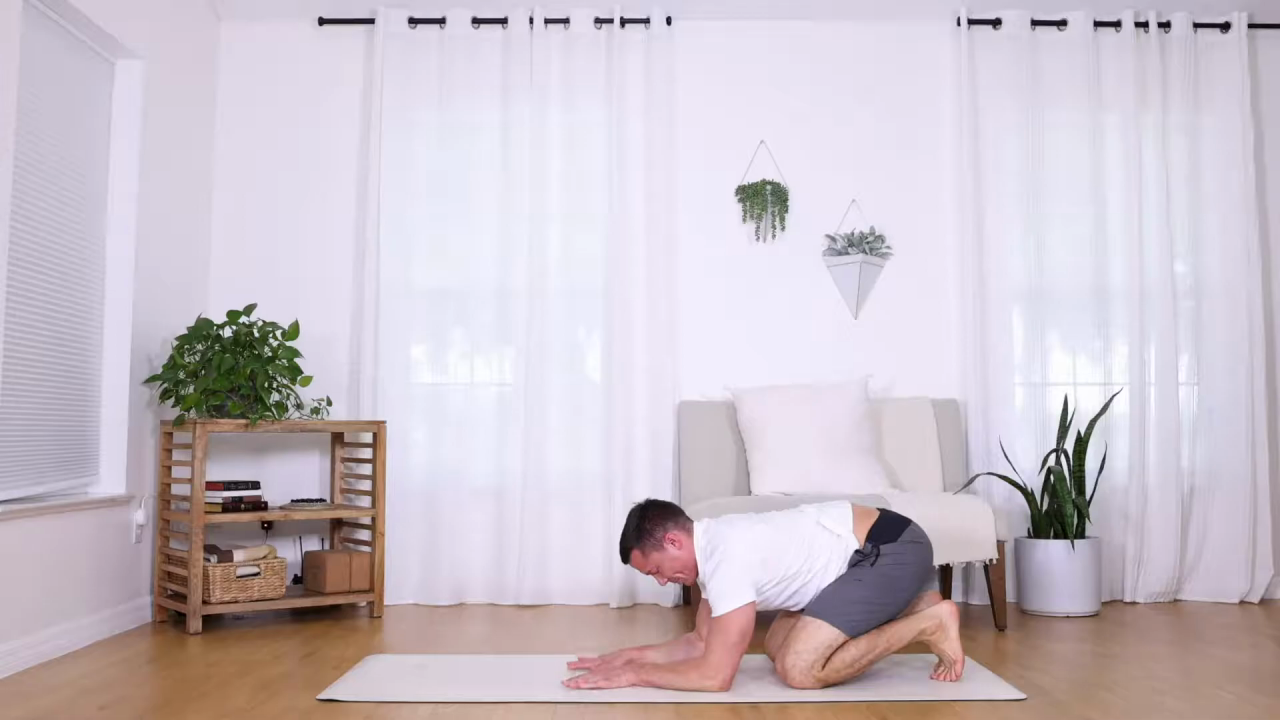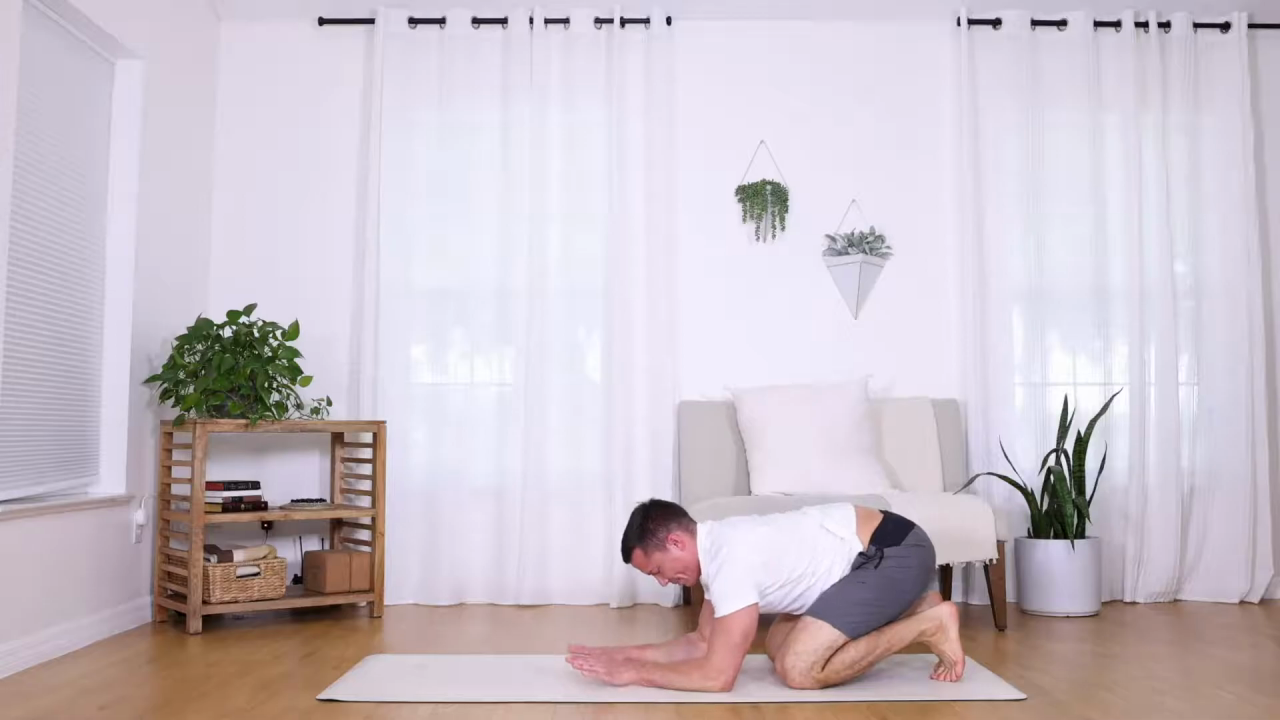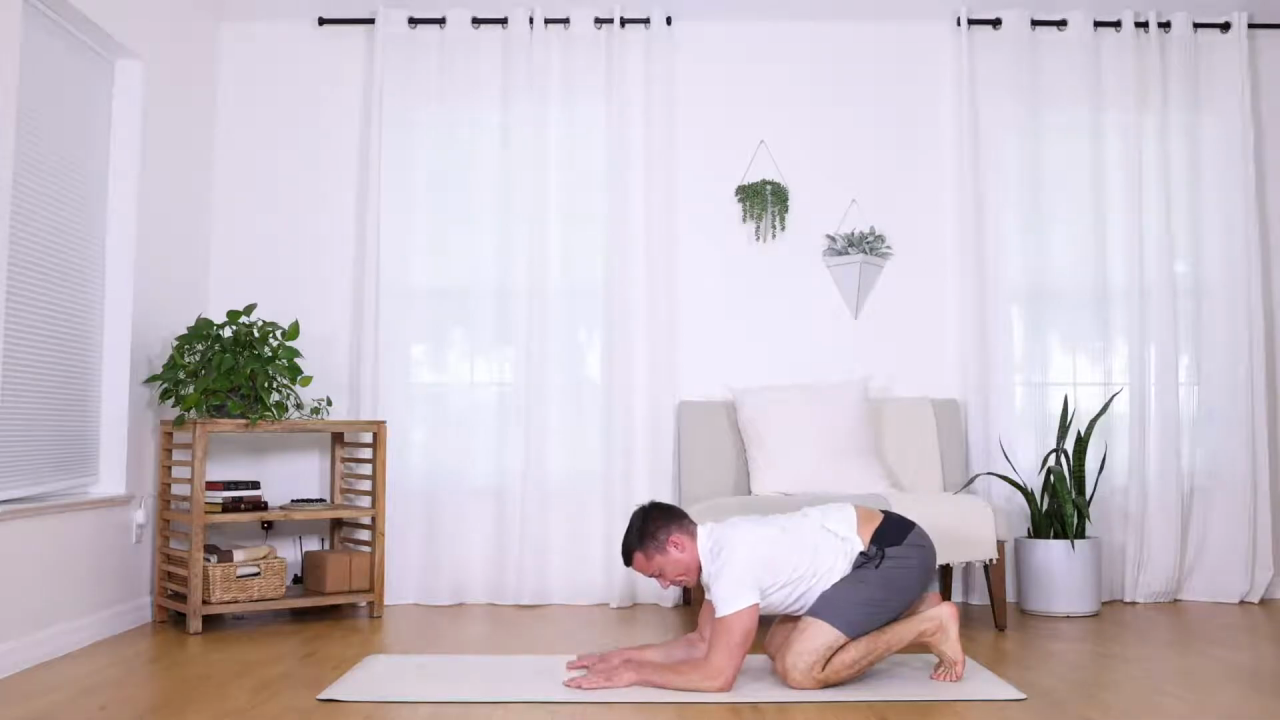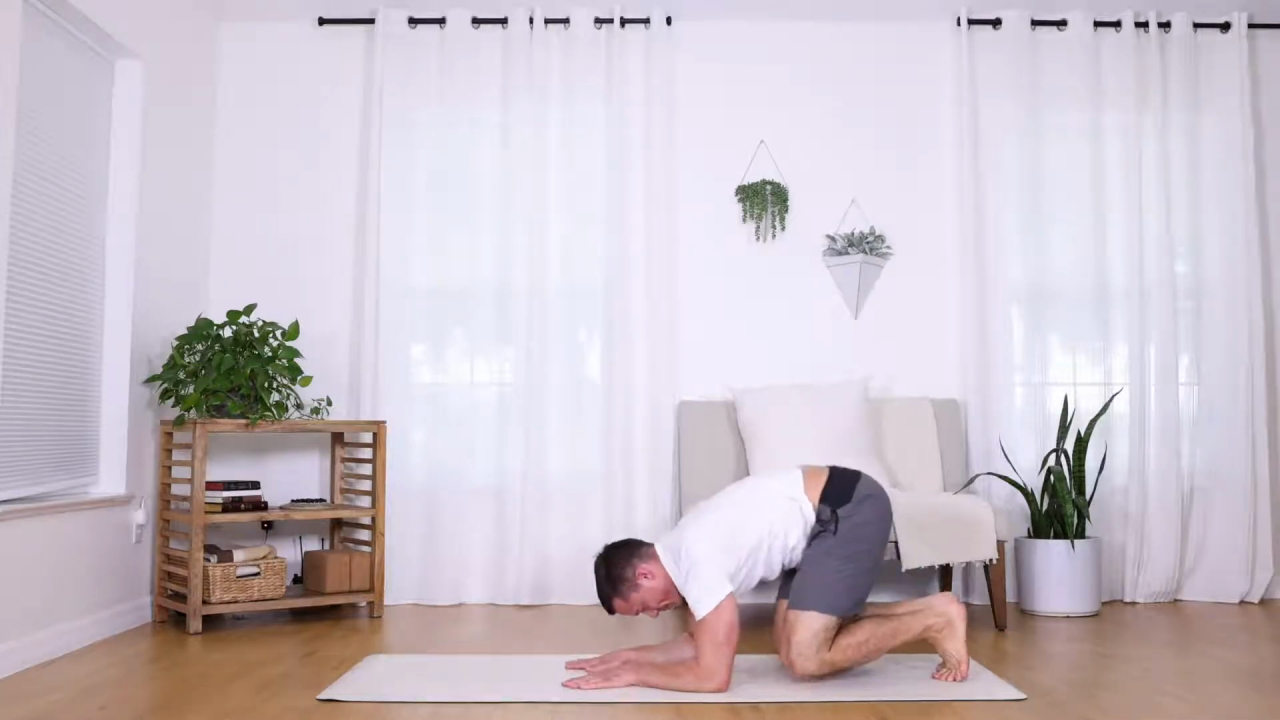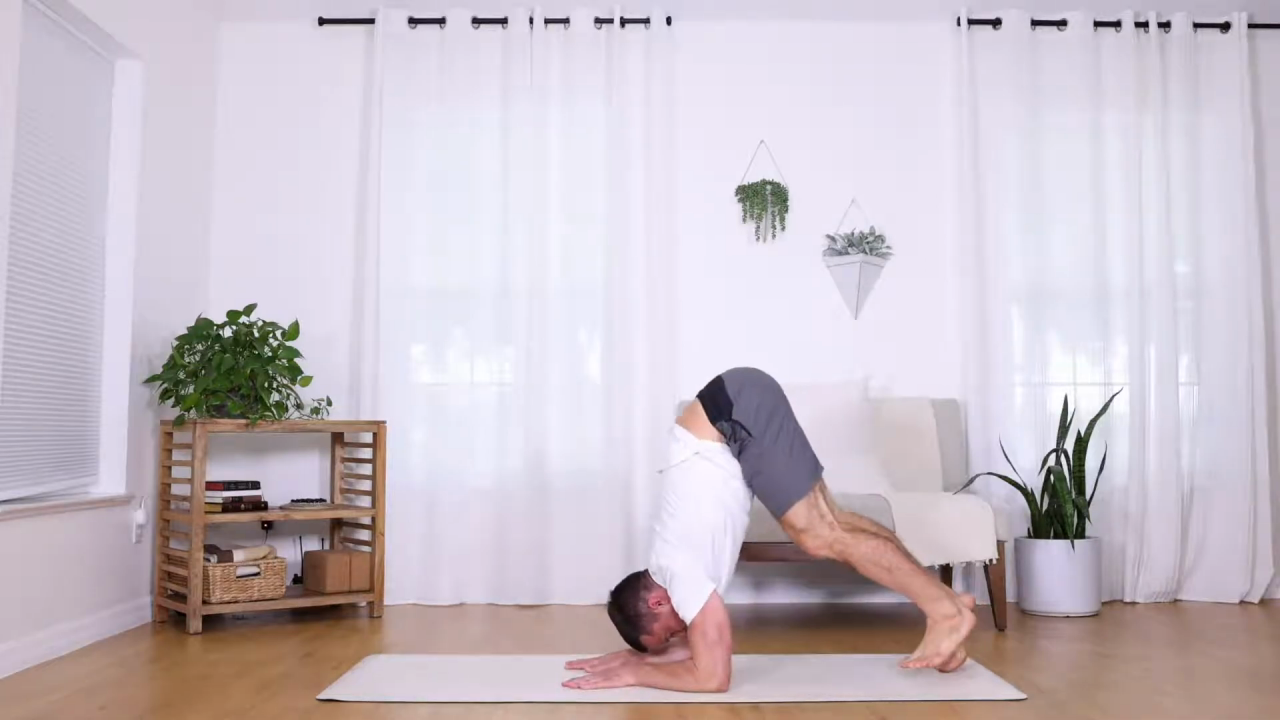
dt=1s
person 1, frame 1
left shoulder: (727, 557)
right shoulder: (713, 543)
left elbow: (716, 675)
right elbow: (702, 641)
left wrist: (634, 675)
right wrist: (627, 655)
left hip: (894, 550)
right hip: (872, 549)
left knee: (799, 668)
right knee: (777, 647)
left ankle: (929, 622)
right ankle: (913, 605)
person 1, frame 2
left shoulder: (730, 559)
right shoulder: (716, 544)
left elbow: (717, 675)
right elbow: (703, 642)
left wrist: (635, 673)
right wrist: (626, 653)
left hip: (896, 552)
right hip: (872, 550)
left knee: (798, 668)
right knee: (779, 647)
left ankle: (929, 625)
right ankle: (912, 607)
person 1, frame 3
left shoulder: (731, 561)
right shoulder: (717, 547)
left elbow: (717, 675)
right elbow: (703, 642)
left wrist: (633, 674)
right wrist: (625, 655)
left hip: (896, 554)
right hip: (873, 550)
left knee: (799, 669)
right knee: (778, 648)
left ankle: (929, 625)
right ankle: (912, 609)
person 1, frame 4
left shoulder: (696, 563)
right shoulder: (683, 553)
left elbow: (713, 676)
right elbow: (701, 643)
left wrist: (633, 673)
right wrist: (629, 655)
left hip: (848, 509)
right hip: (833, 506)
left knee: (806, 658)
right knee: (793, 642)
left ankle: (936, 621)
right ankle: (929, 608)
person 1, frame 5
left shoulder: (680, 573)
right shoulder: (676, 567)
left elbow: (712, 677)
right elbow: (703, 641)
left wrist: (633, 673)
right wrist: (633, 657)
left hip: (737, 407)
right hip: (734, 411)
left knee: (819, 536)
right knee: (825, 525)
left ankle: (945, 611)
right ankle: (947, 601)
